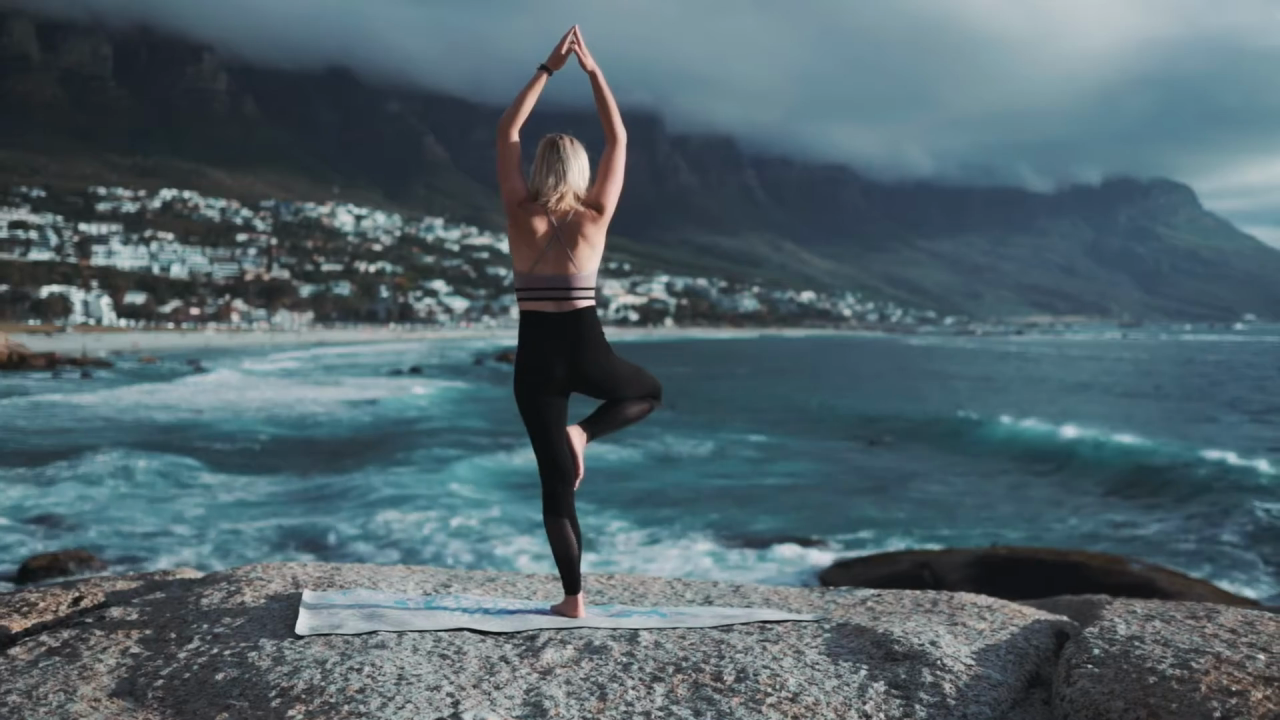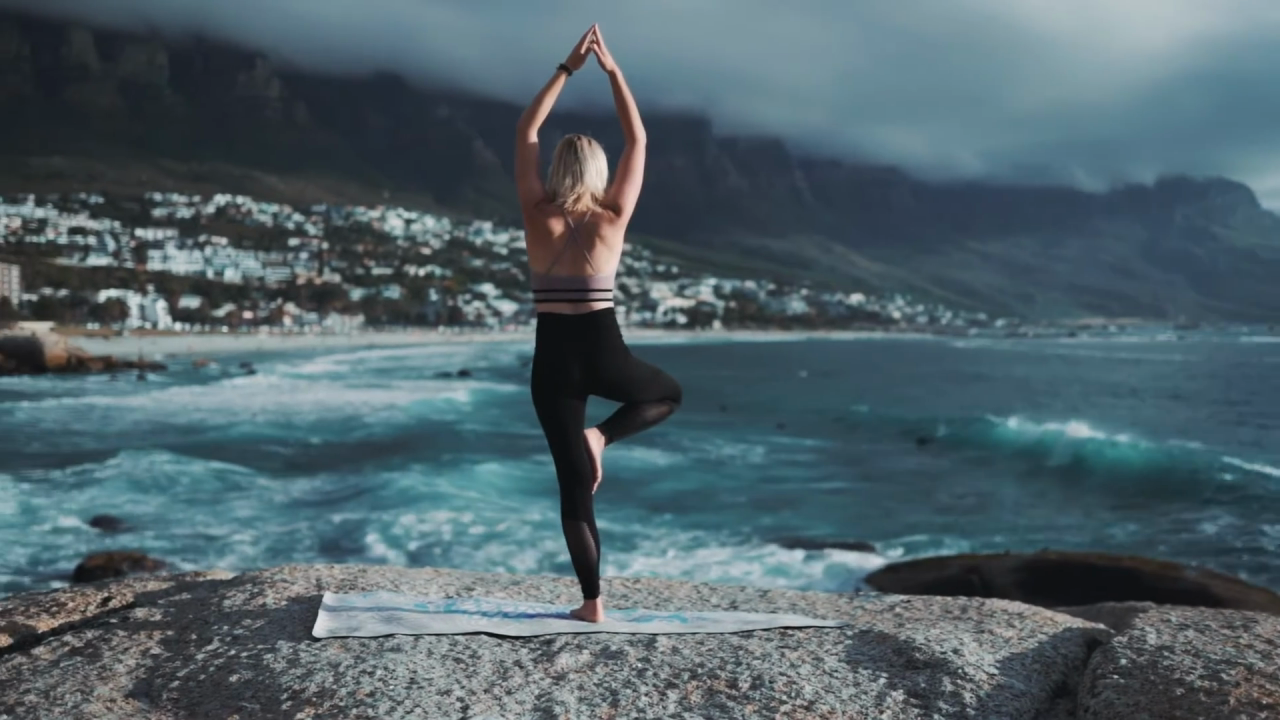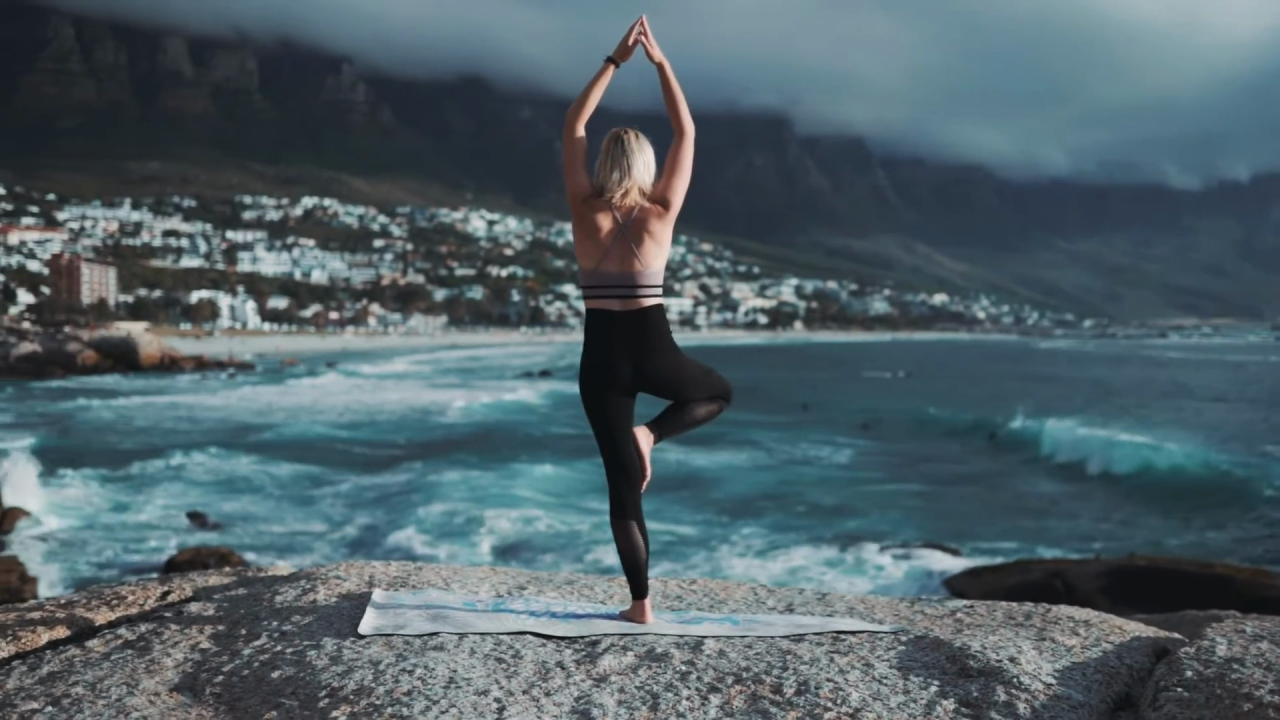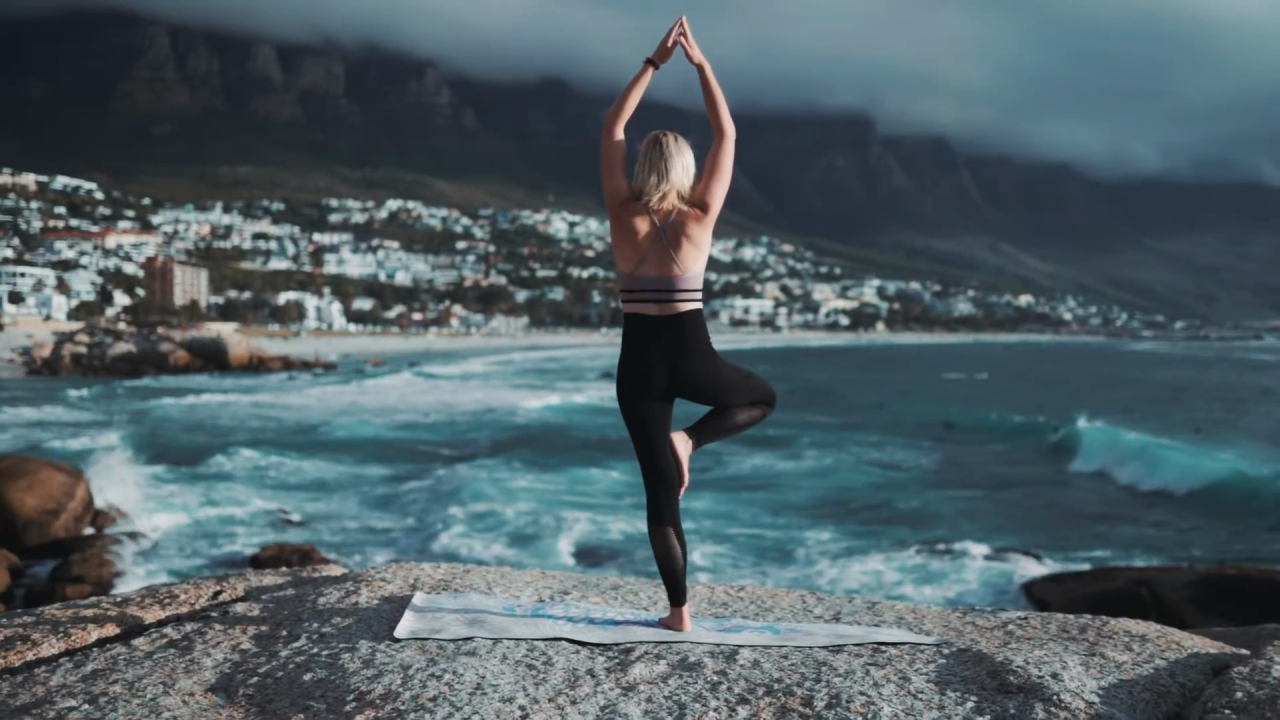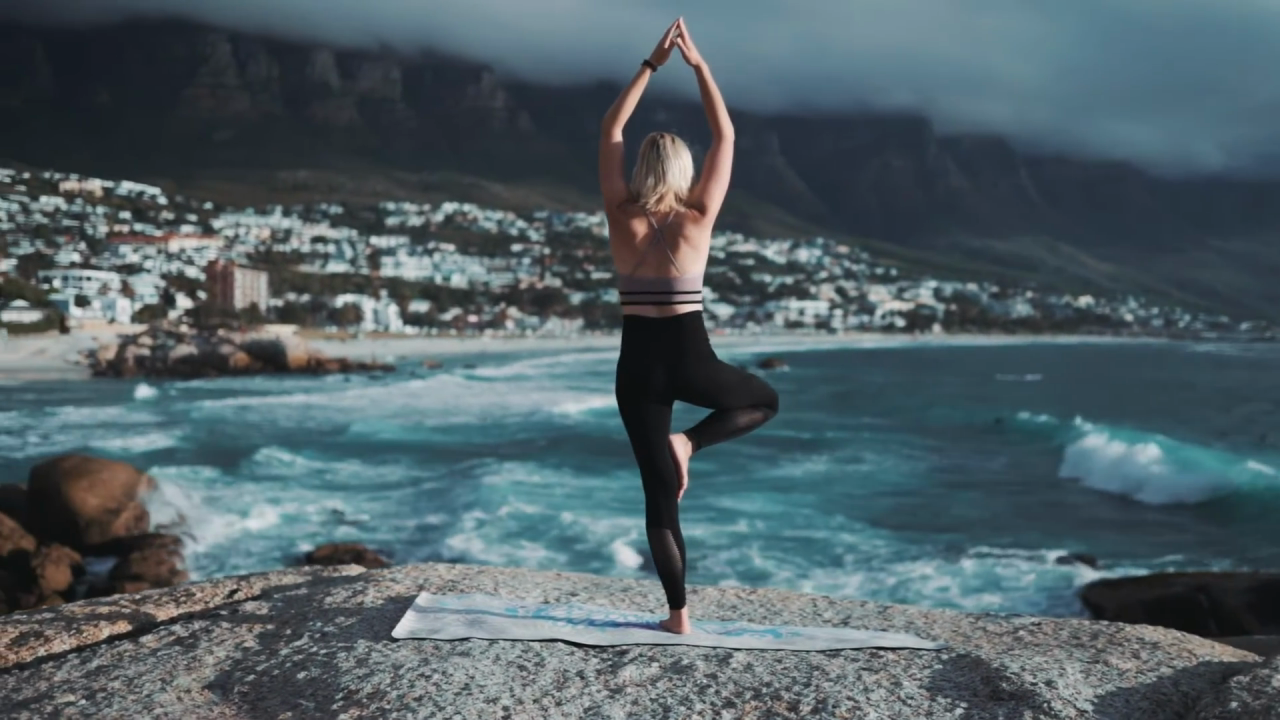
dt=1s
person 1, frame 1
left shoulder: (520, 215)
right shoulder: (595, 217)
left elbow: (507, 132)
right elbow: (618, 138)
left wrist: (547, 69)
right wrist: (591, 68)
left hip: (536, 359)
right hip: (586, 353)
left knee: (556, 484)
right knee: (649, 391)
left ankle: (573, 599)
right ankle: (583, 433)
person 1, frame 2
left shoulder: (537, 216)
right shoulder: (612, 219)
left elbow: (526, 132)
right elbow: (637, 139)
left wrist: (567, 68)
right wrist: (611, 68)
left hip: (553, 360)
right hip: (603, 355)
left knee: (574, 488)
right knee: (669, 393)
left ankle: (592, 604)
right ankle: (602, 436)
person 1, frame 3
left shoulder: (585, 212)
right shoulder: (661, 213)
left elbow: (573, 126)
right elbow: (686, 132)
left wrist: (615, 60)
right wrist: (659, 60)
left hip: (602, 358)
right hip: (653, 352)
left knee: (623, 487)
right knee: (718, 392)
left ankle: (641, 606)
right ankle: (652, 434)
person 1, frame 4
left shoulder: (623, 216)
right shoulder: (699, 217)
left elbow: (612, 129)
right elbow: (726, 134)
left wrist: (654, 62)
right wrist: (698, 61)
left hip: (638, 362)
right hip: (690, 357)
left knee: (660, 493)
right knee: (762, 397)
left ankle: (678, 612)
right ankle: (690, 438)
person 1, frame 5
left shoulder: (621, 218)
right shoulder: (698, 219)
left elbow: (610, 132)
right elbow: (725, 135)
left wrist: (651, 64)
right wrist: (696, 63)
left hip: (638, 365)
right hip: (689, 360)
left knee: (659, 496)
right knee: (764, 400)
left ankle: (678, 615)
right ankle: (690, 442)
